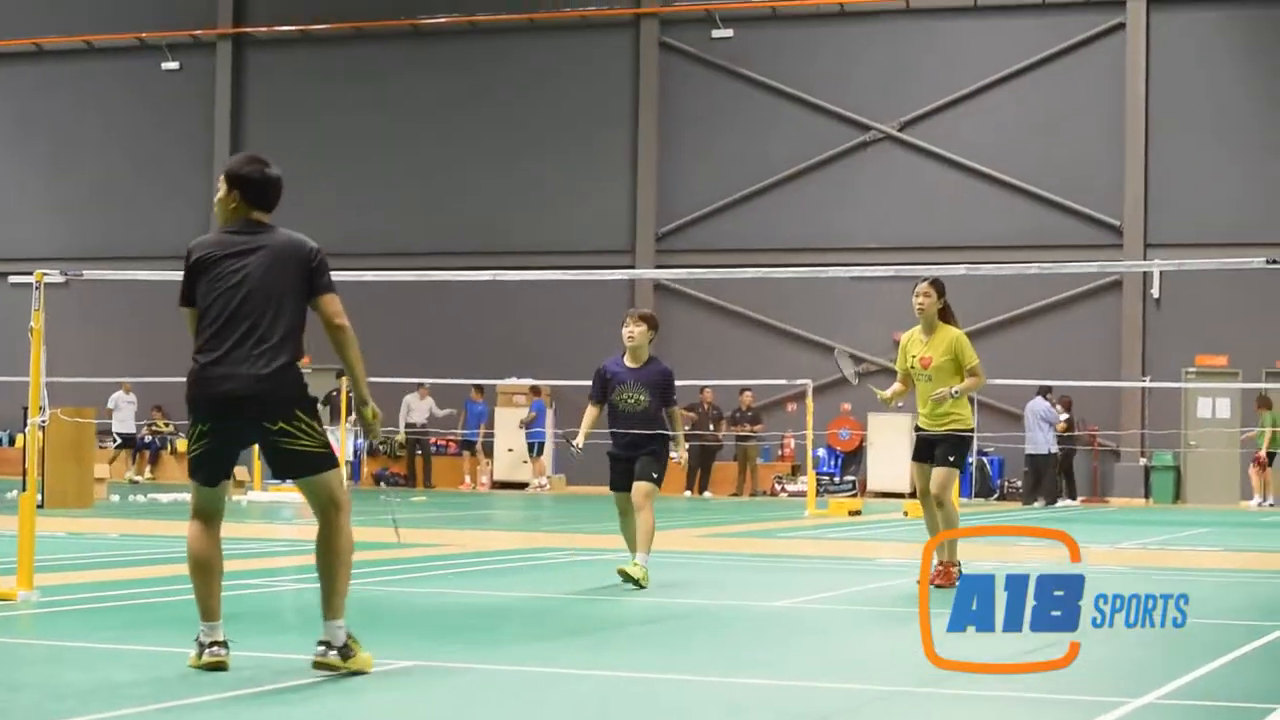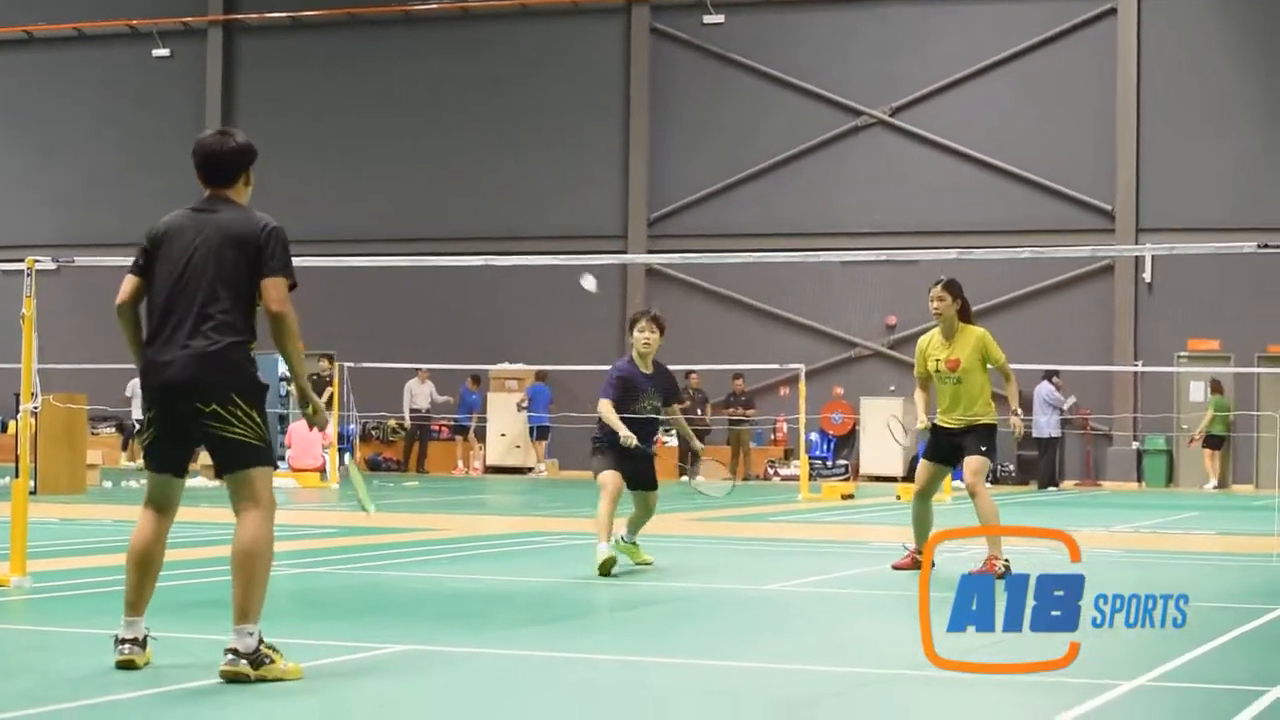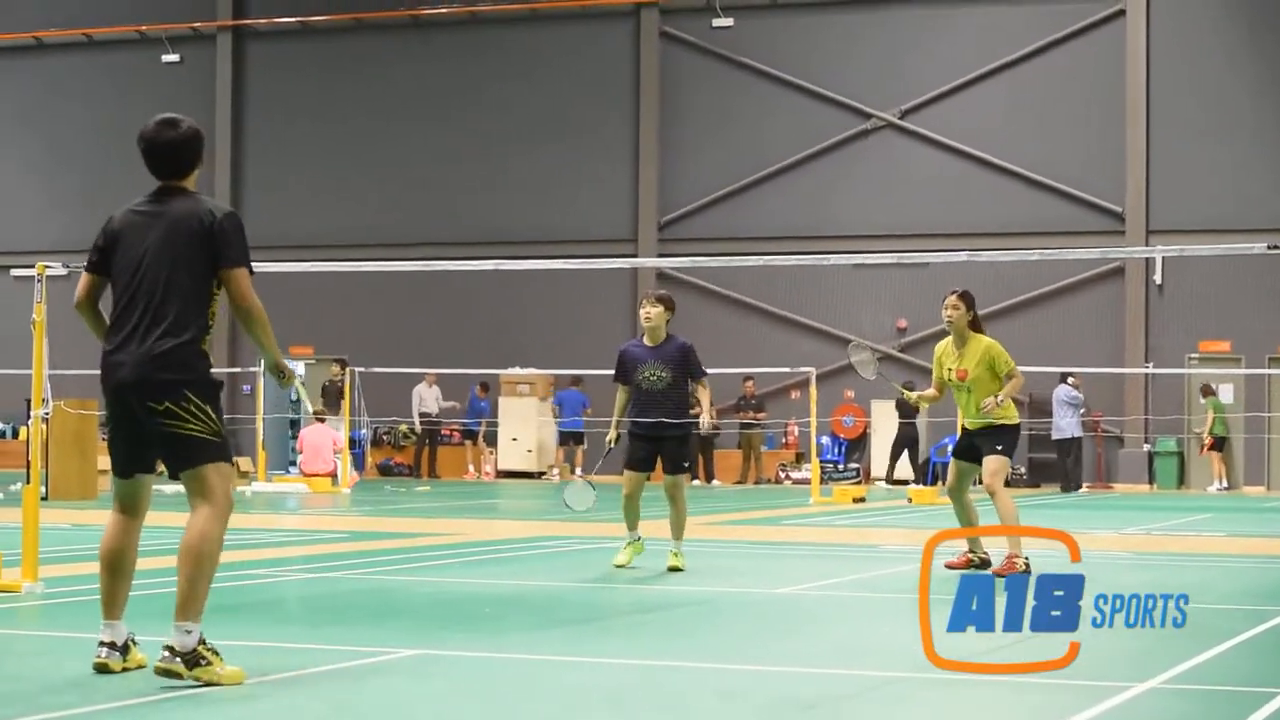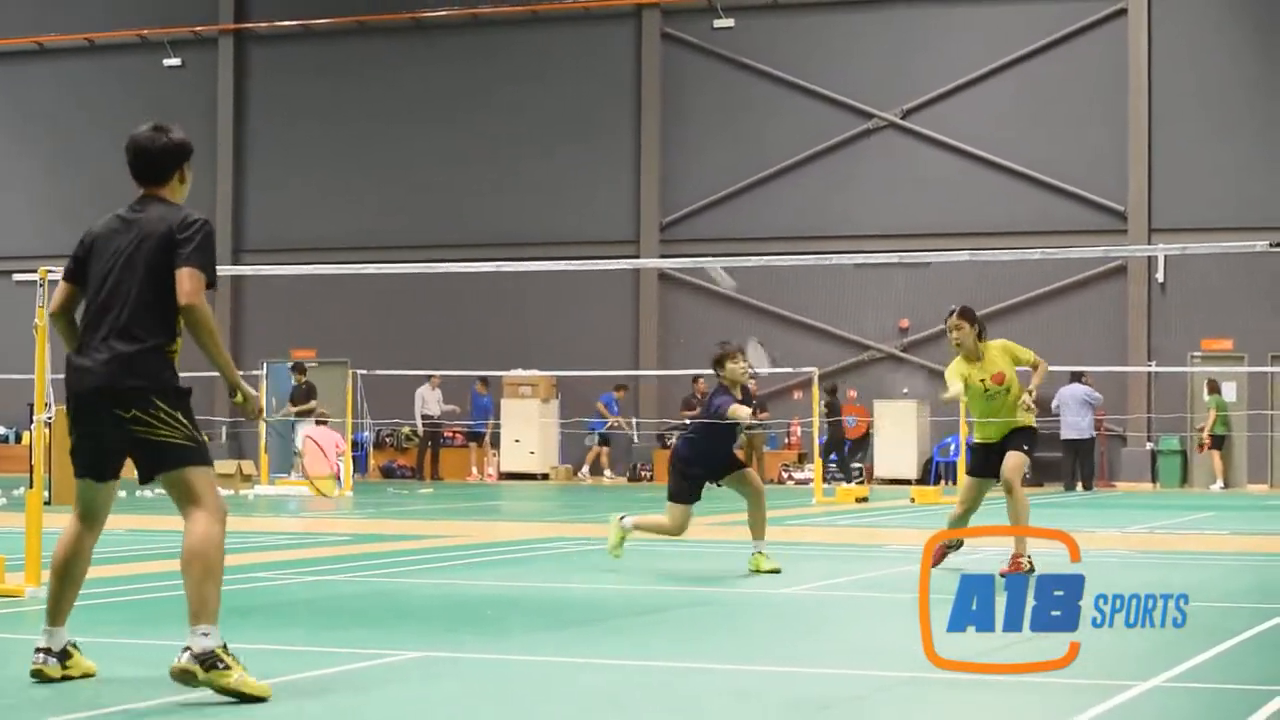
dt=1s
person 1, frame 1
left shoulder: (200, 251)
right shoulder: (302, 250)
left elbow: (196, 329)
right elbow: (337, 324)
right wrist: (364, 395)
left hip: (210, 394)
right hip: (278, 393)
left knee: (205, 515)
right knee: (334, 505)
left ankle: (212, 640)
right ankle: (335, 638)
person 1, frame 2
left shoulder: (165, 227)
right shoulder: (262, 230)
left elbow: (124, 302)
right elbow: (277, 309)
right wrist: (306, 387)
left hip: (162, 378)
right hip: (222, 377)
left knee: (158, 505)
right knee: (255, 507)
left ankle: (130, 636)
right ankle: (243, 645)
person 1, frame 3
left shoulder: (119, 221)
right shoulder: (216, 218)
left elbow: (83, 299)
right elbow: (242, 297)
right wrist: (275, 357)
left hip: (120, 376)
right hip: (178, 375)
left knee: (127, 506)
right knee: (212, 500)
left ankle: (112, 641)
right ankle: (183, 646)
person 1, frame 4
left shoulder: (101, 229)
right shoulder: (189, 225)
left elbow: (58, 311)
right elbow: (190, 301)
right wrist: (234, 380)
left hip: (86, 386)
right hip: (143, 384)
left knee: (88, 515)
right knee: (205, 507)
left ankle: (53, 647)
right ankle: (203, 648)
person 2, frame 1
left shoulder: (954, 337)
right shoulder: (908, 340)
left elbow: (979, 377)
right elbow: (903, 382)
left wrist: (952, 392)
right wrist: (889, 394)
left hip: (955, 427)
right hip: (926, 426)
left knee: (939, 494)
right knee: (924, 495)
left ankle: (953, 562)
right ankle: (944, 561)
person 2, frame 2
left shoulder: (979, 337)
right shoulder: (925, 343)
left elbow: (1008, 375)
right elbow: (921, 387)
left wrist: (1015, 411)
right wrist: (921, 415)
left hip: (979, 424)
right hip: (944, 426)
left knee: (973, 483)
right knee: (921, 490)
left ankle: (997, 559)
right ankle: (919, 553)
person 2, frame 3
left shoulder: (987, 346)
right shoulder: (942, 349)
left elbow: (1017, 378)
right elbow: (937, 391)
left wrist: (999, 398)
right wrist: (920, 396)
left hip: (1001, 425)
right hip: (971, 427)
left knee: (993, 484)
right knee: (954, 488)
left ankle: (1017, 558)
right ankle: (977, 552)
person 2, frame 4
left shoulder: (1002, 347)
right shoulder: (955, 368)
left elbow: (1040, 364)
right elbow: (956, 393)
left wrist: (1030, 392)
right wrist: (952, 395)
left hip: (1020, 428)
right hip: (984, 440)
left knee: (1010, 479)
right knee: (965, 508)
left ankle: (1021, 557)
right ankle: (949, 540)
person 3, frame 1
left shoulder: (662, 372)
right shoulder: (607, 369)
left elbow: (672, 410)
right elbow: (595, 406)
left wrist: (680, 444)
right wrist: (581, 435)
left hip: (652, 448)
right hip: (620, 450)
left knee: (641, 500)
right knee: (624, 508)
left ankle: (640, 566)
right ankle: (635, 559)
person 3, frame 2
left shoulder: (665, 375)
right shoulder: (621, 372)
left elbow: (672, 410)
right elbow: (604, 406)
left wrist: (692, 439)
right wrist: (622, 430)
left hip: (641, 449)
right hip: (610, 444)
left knee: (647, 506)
right knee: (611, 489)
left ankle: (627, 540)
right ankle: (604, 551)
person 3, frame 3
left shoulder: (682, 348)
right shoulder: (628, 352)
left elbow: (702, 384)
right elbow: (624, 389)
left wrist: (705, 412)
right wrist: (614, 426)
left hip: (675, 431)
right hip: (640, 432)
left knee: (675, 492)
right knee: (630, 492)
left ankle: (676, 550)
right ankle: (634, 541)
person 3, frame 4
left shoulder: (745, 393)
right shoulder: (721, 397)
right elbow: (733, 410)
right wrist: (749, 415)
left hip: (717, 455)
right hip: (688, 460)
left knee: (756, 490)
right knee: (675, 527)
left ankle: (759, 554)
right ankle: (625, 523)
